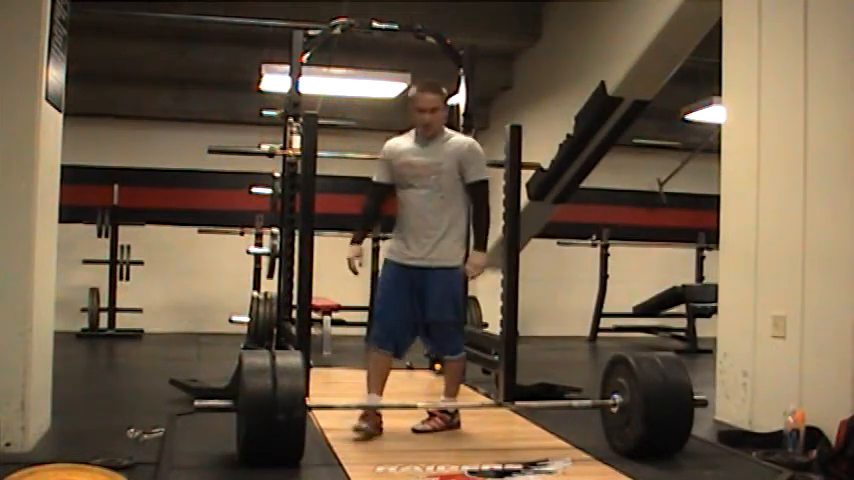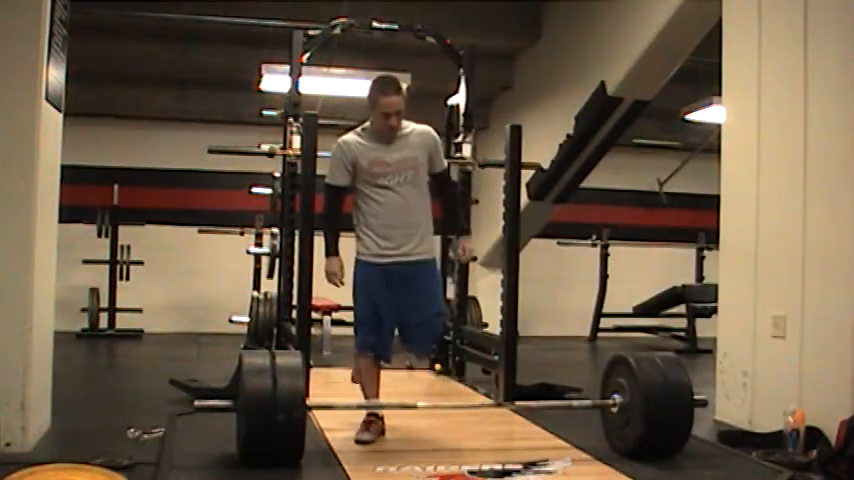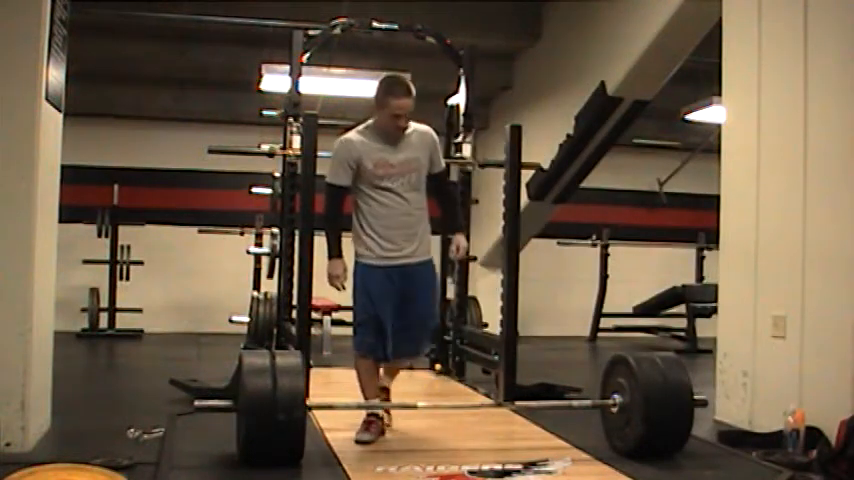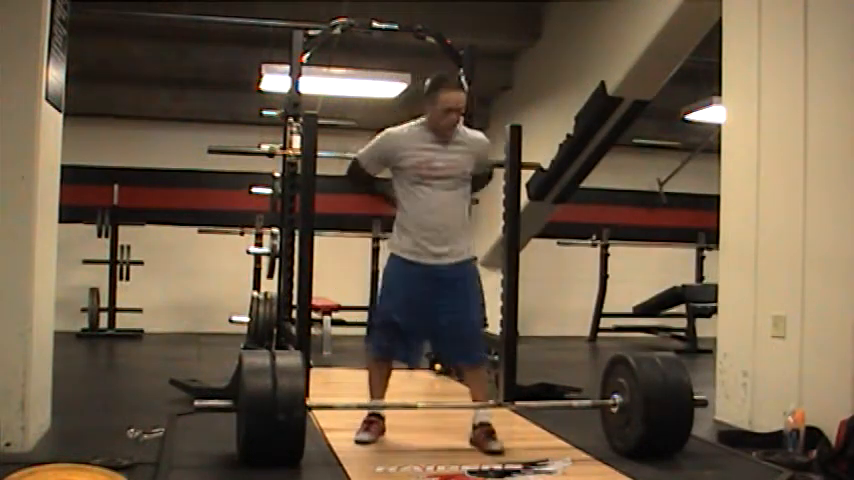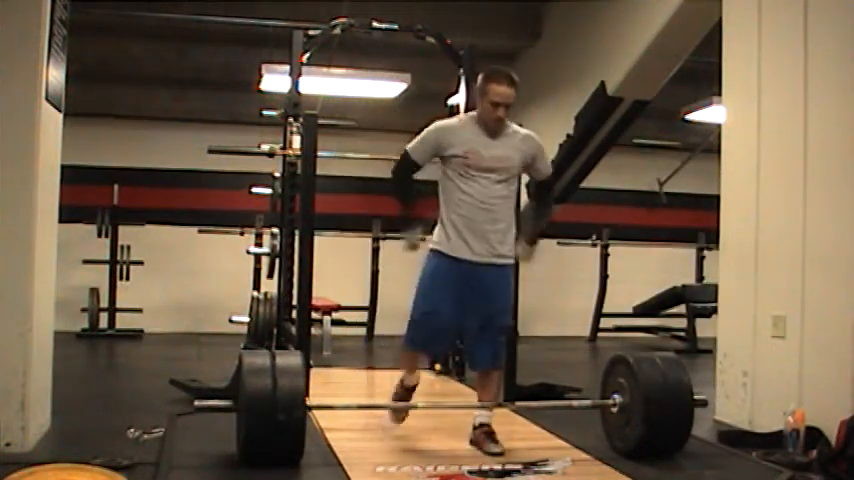
dt=0.5s
person 1, frame 1
left shoulder: (465, 149)
right shoulder: (393, 149)
left elbow: (480, 201)
right elbow: (376, 199)
left wrist: (479, 249)
right wrist: (358, 240)
left hip: (445, 263)
right hip: (399, 259)
left knee: (448, 337)
right knee: (383, 331)
left ankle: (448, 409)
right ankle: (372, 410)
person 1, frame 2
left shoulder: (425, 138)
right shoulder: (348, 147)
left elbow: (445, 187)
right elbow: (333, 203)
left wrist: (460, 233)
right wrist: (331, 253)
left hip: (420, 257)
right hip: (373, 259)
left knee: (426, 331)
right knee: (369, 336)
left ankle: (370, 364)
right ankle: (373, 413)
person 1, frame 3
left shoulder: (426, 138)
right shoulder: (351, 145)
left elbow: (442, 187)
right elbow: (334, 204)
left wrist: (457, 231)
right wrist: (335, 256)
left hip: (419, 258)
right hip: (374, 261)
left knee: (417, 335)
right knee: (369, 339)
left ankle: (382, 386)
right ankle: (373, 413)
person 1, frame 4
left shoulder: (476, 143)
right shoulder: (396, 139)
right elbow: (356, 172)
left hip: (458, 262)
right hip: (408, 259)
left knee: (471, 344)
right knee: (384, 339)
left ankle: (482, 423)
right ankle: (376, 415)
person 1, frame 5
left shoulder: (526, 143)
right shoulder: (446, 131)
right elbow: (402, 170)
right wrist: (411, 219)
left hip: (497, 261)
right hip: (447, 253)
left knee: (491, 344)
right knee: (425, 326)
left ankle: (482, 424)
right ankle: (408, 381)
